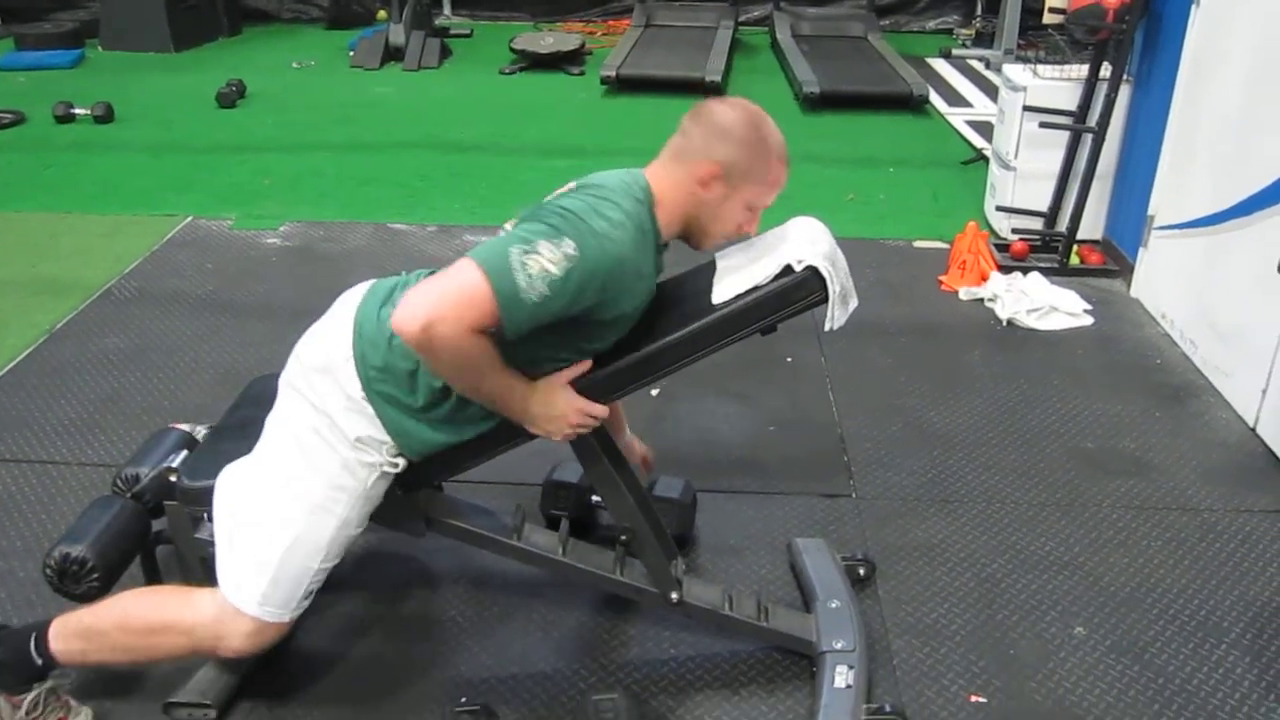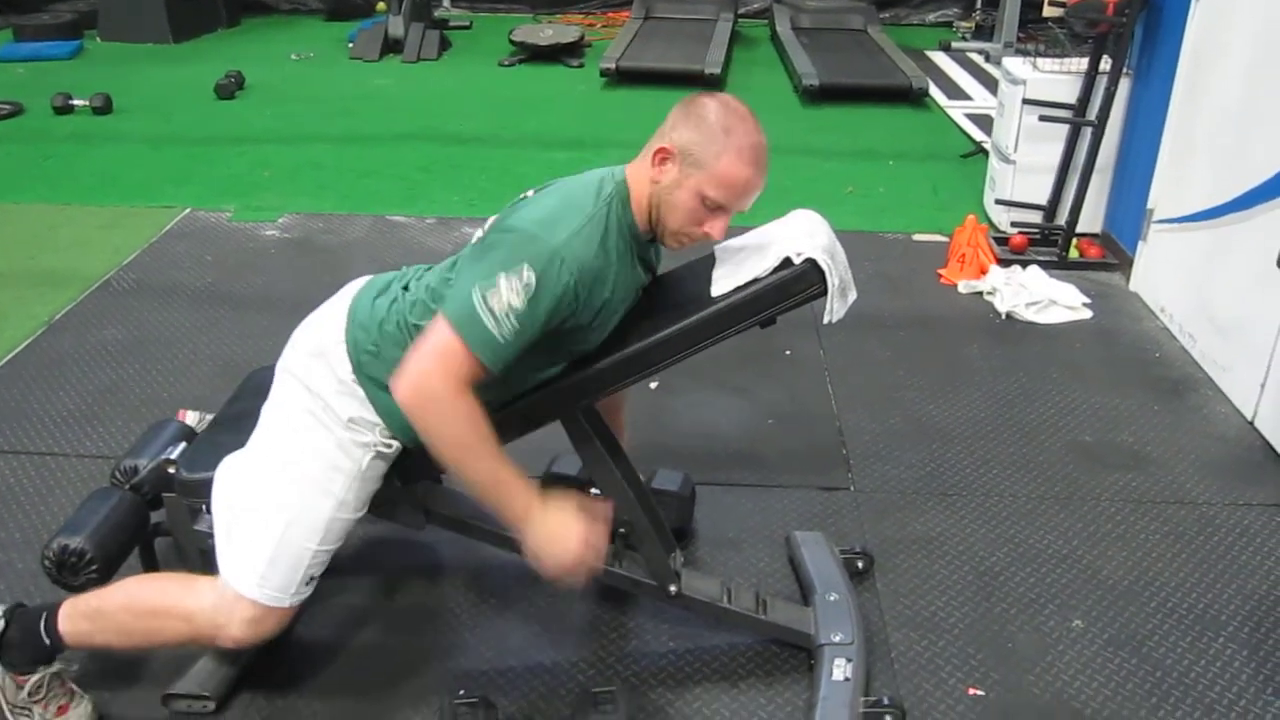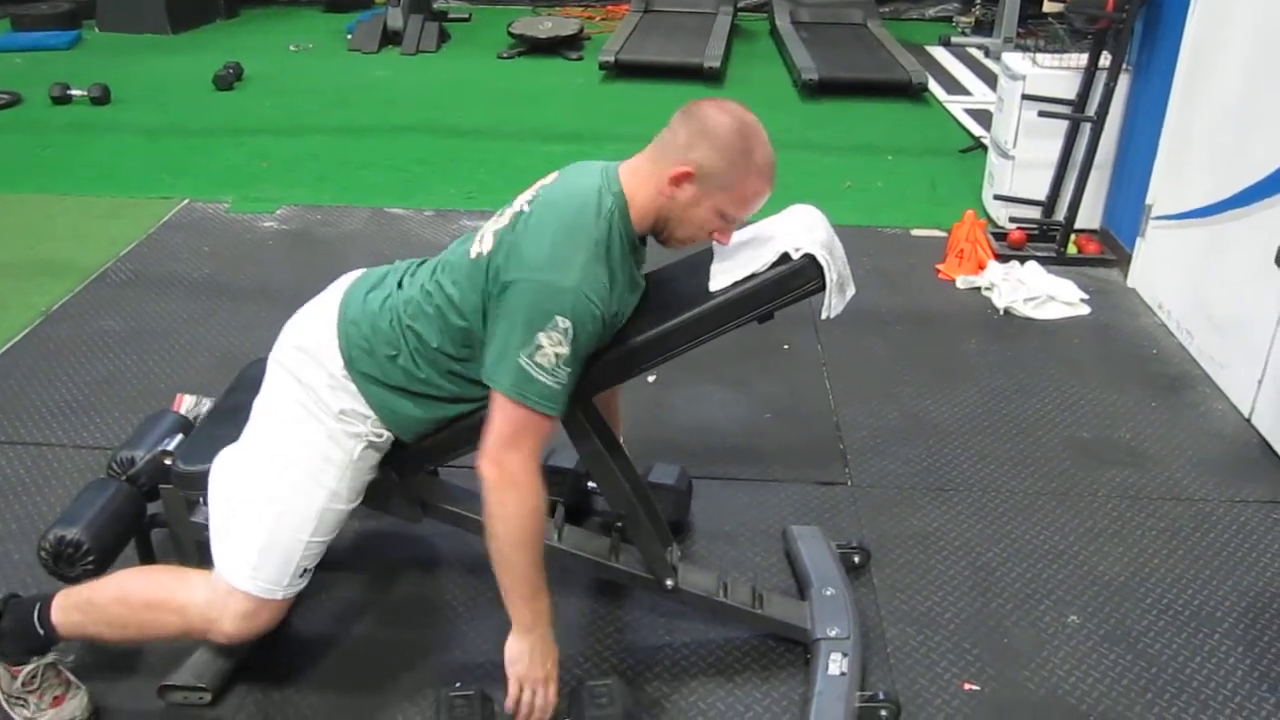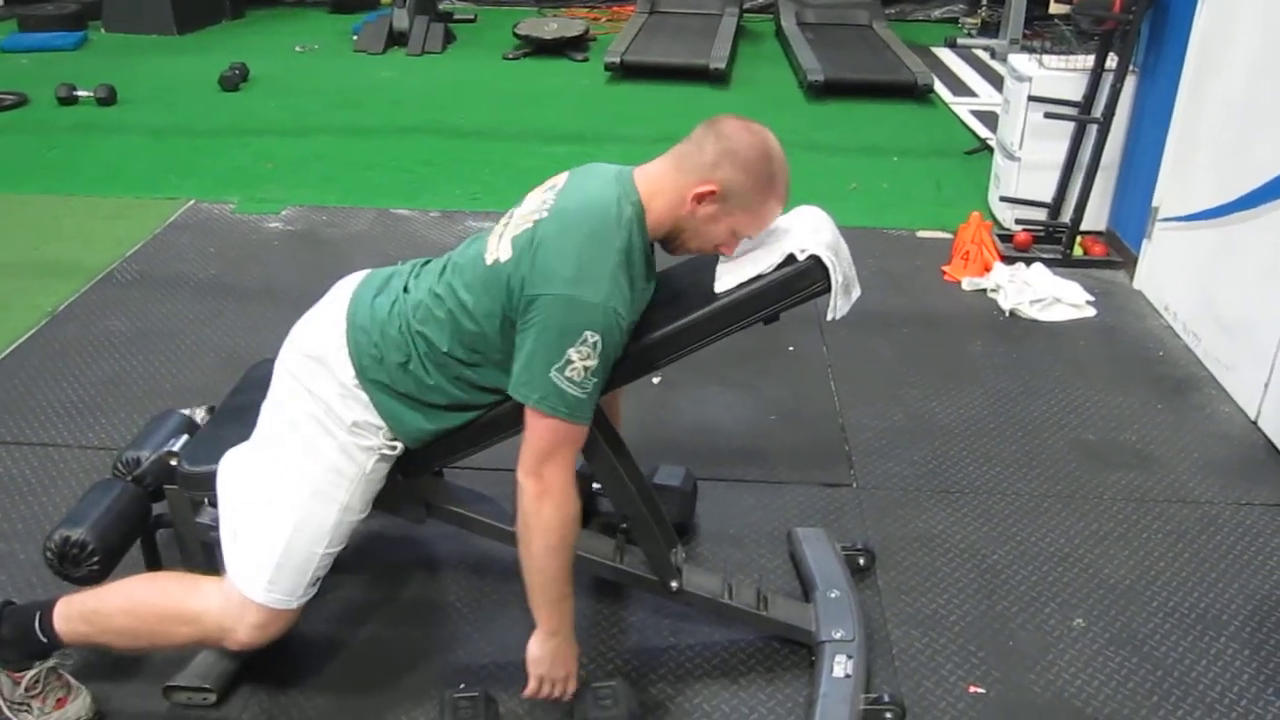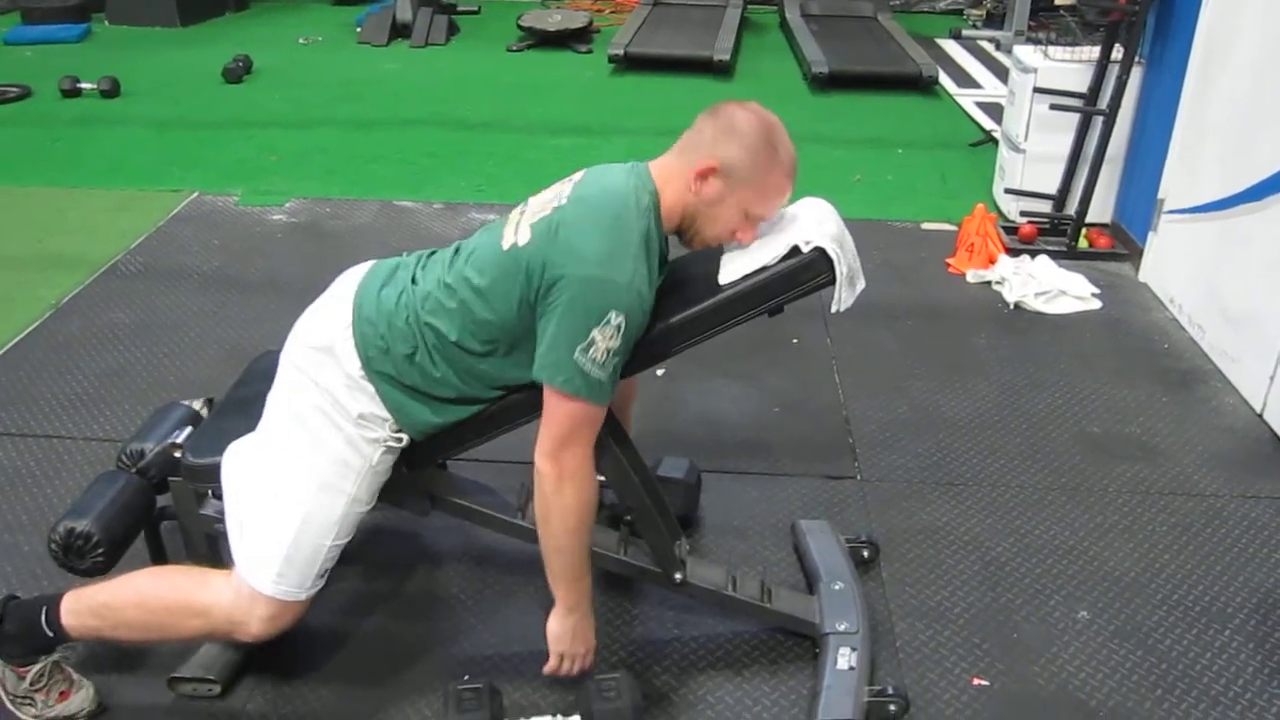
dt=0.2s
person 1, frame 1
left shoulder: (633, 207)
right shoulder: (604, 235)
left elbow: (585, 339)
right elbow: (432, 320)
left wrist: (612, 431)
right wrist: (536, 409)
left hip: (374, 334)
right hip: (366, 391)
right knee: (246, 625)
person 1, frame 2
left shoulder: (628, 213)
right shoulder: (561, 246)
left elbow: (598, 341)
right elbow: (425, 384)
right wrist: (534, 517)
left hip: (376, 329)
right hip: (353, 385)
right knee: (246, 615)
person 1, frame 3
left shoulder: (602, 180)
right shoulder: (563, 279)
left elbow: (596, 343)
right elbow: (508, 468)
right wrist: (532, 634)
left hip: (371, 314)
right hip: (347, 381)
right knee: (239, 610)
person 1, frame 4
left shoulder: (609, 181)
right shoulder: (586, 291)
left elbow: (596, 360)
right elbow: (543, 480)
right wrist: (554, 632)
left hip: (374, 313)
right hip: (354, 387)
right knee: (252, 617)
person 1, frame 5
left shoulder: (622, 185)
right shoulder: (609, 271)
left elbow: (613, 357)
right elbow: (558, 463)
right wrist: (572, 610)
left hip: (378, 305)
right hip: (362, 382)
right knee: (260, 609)
